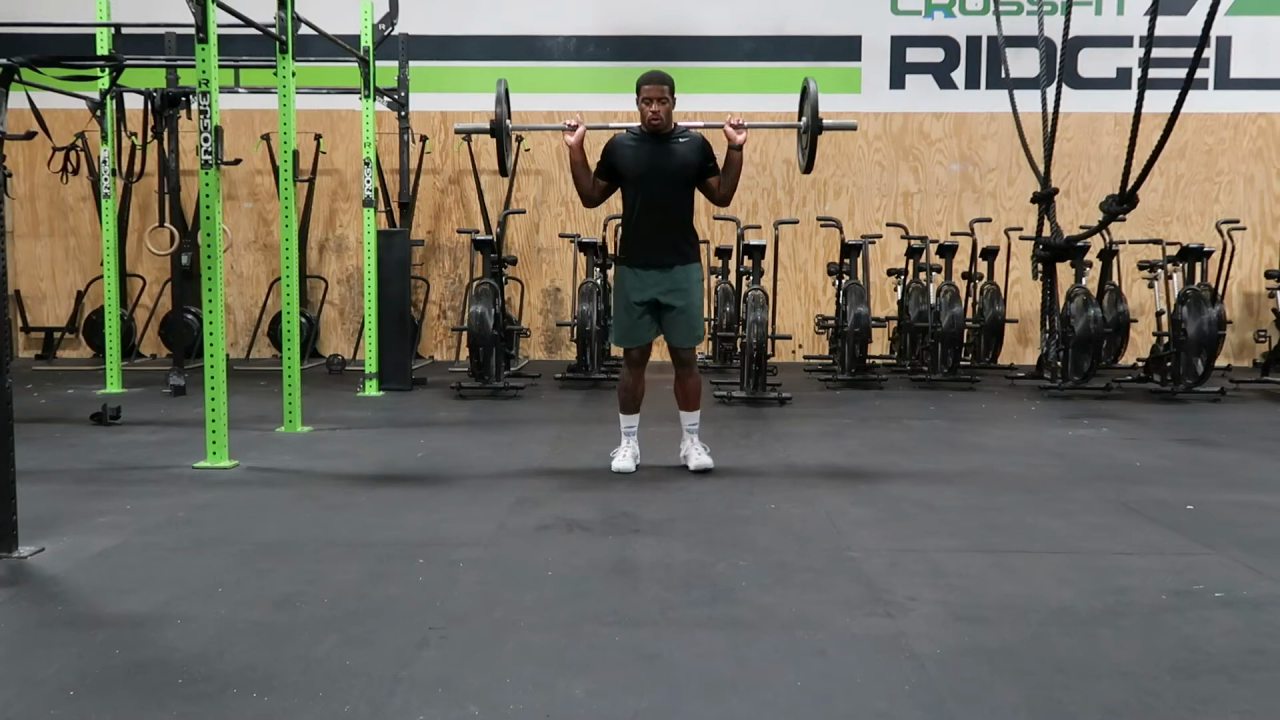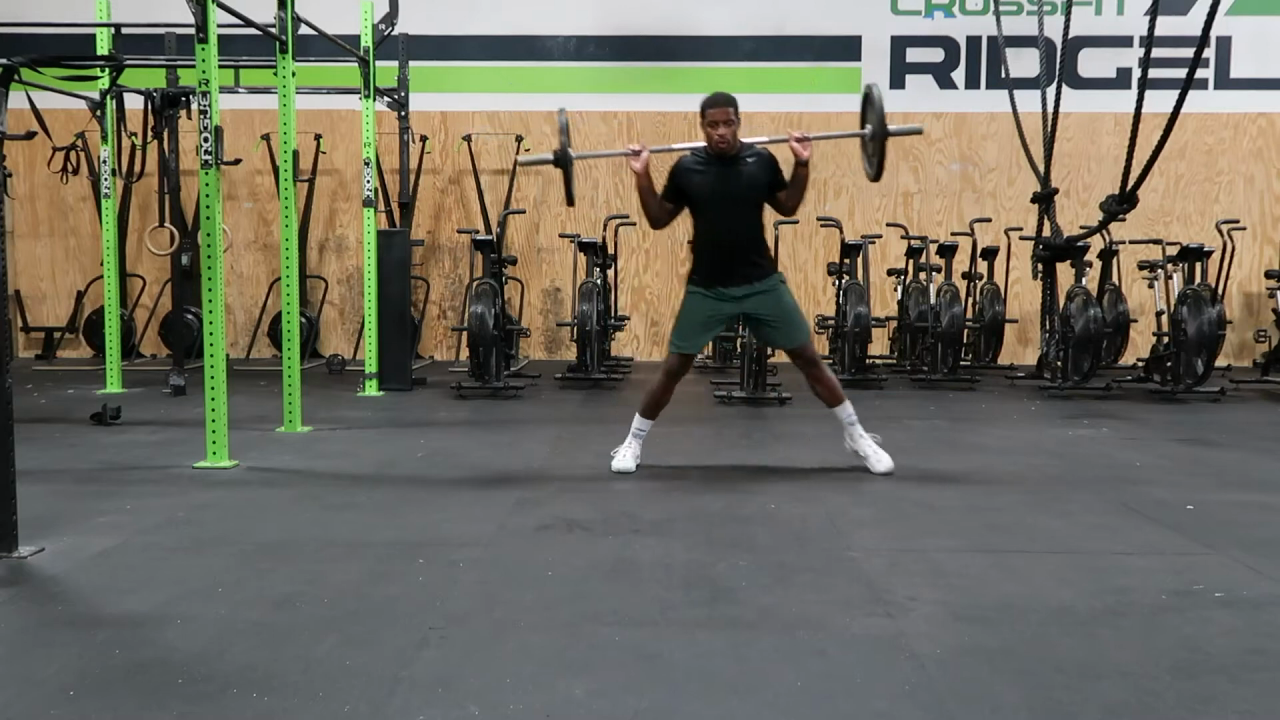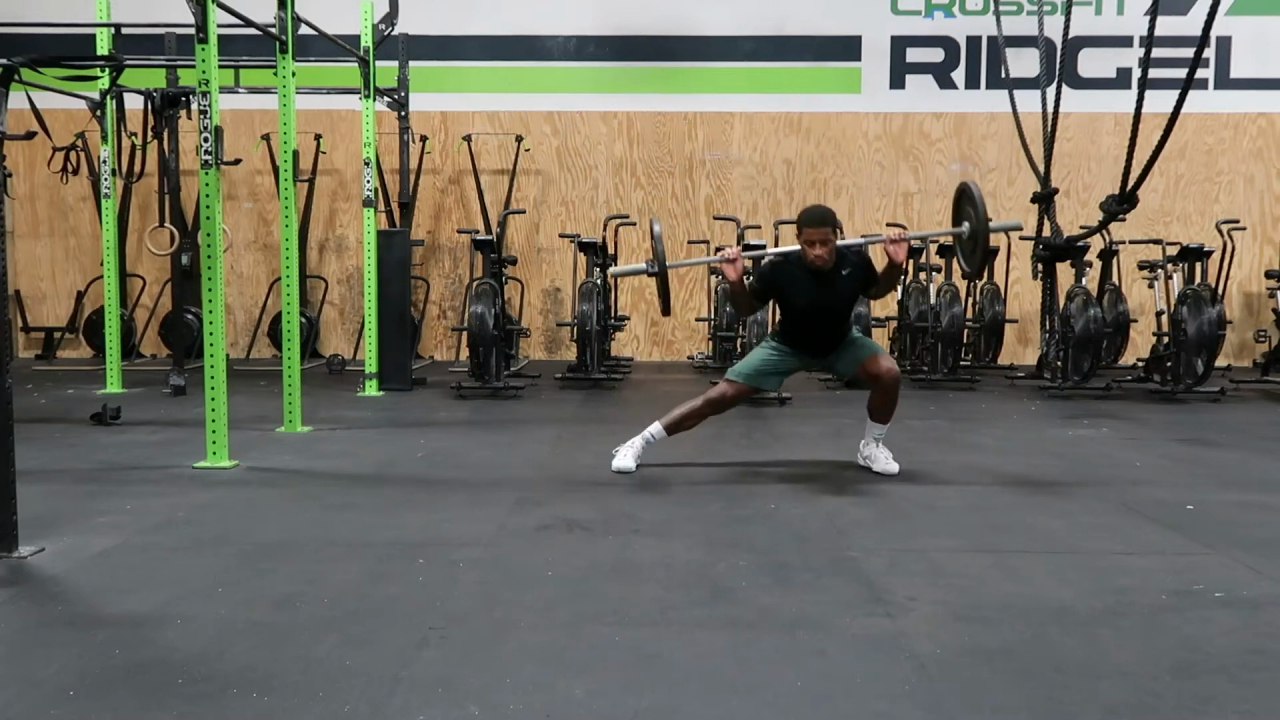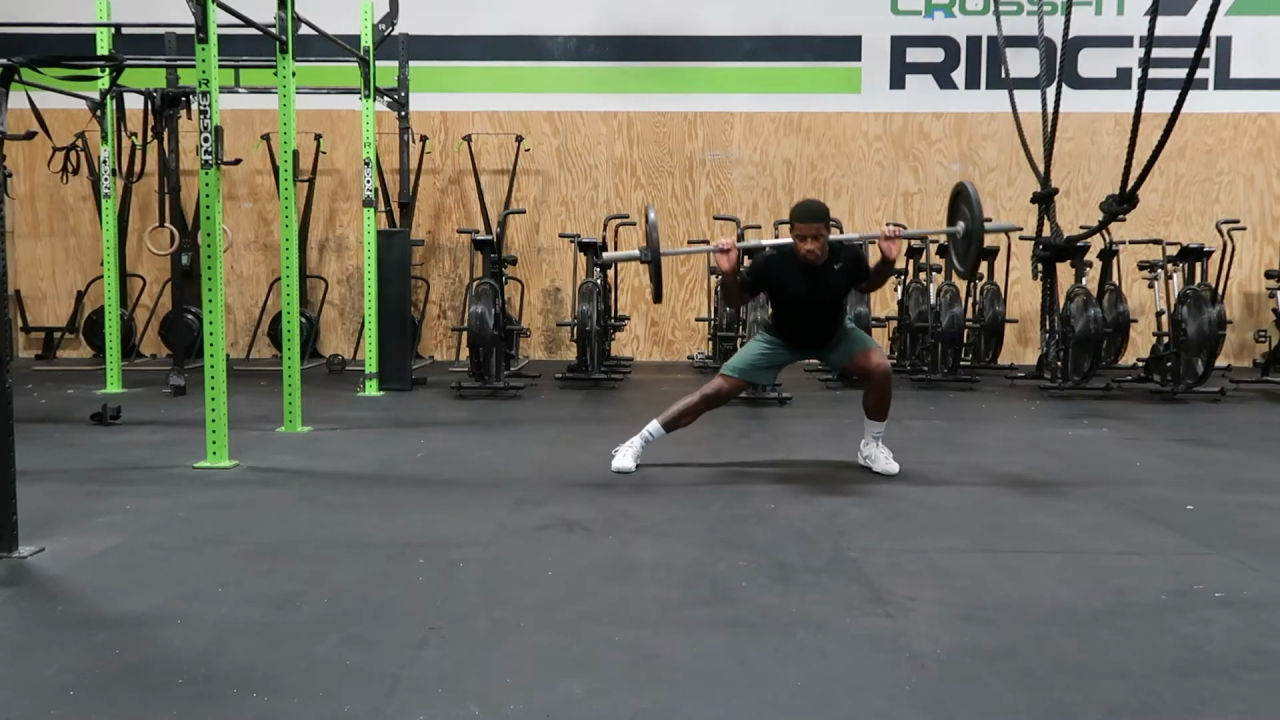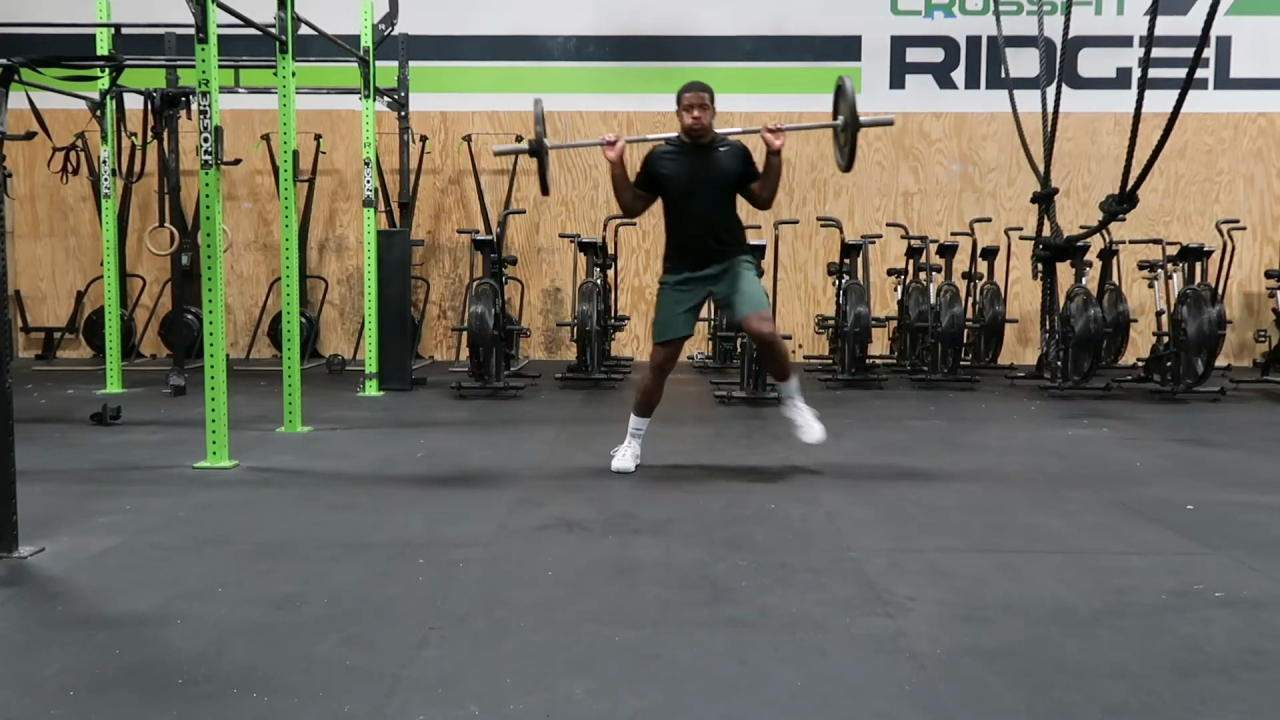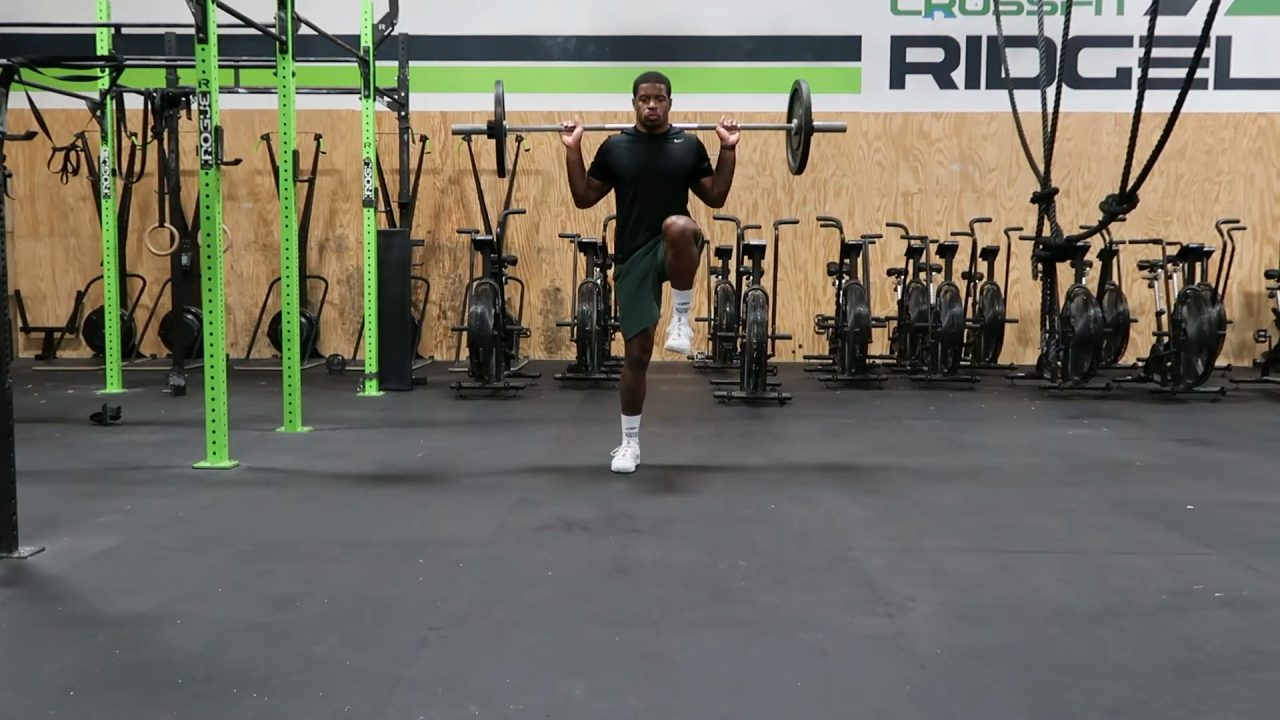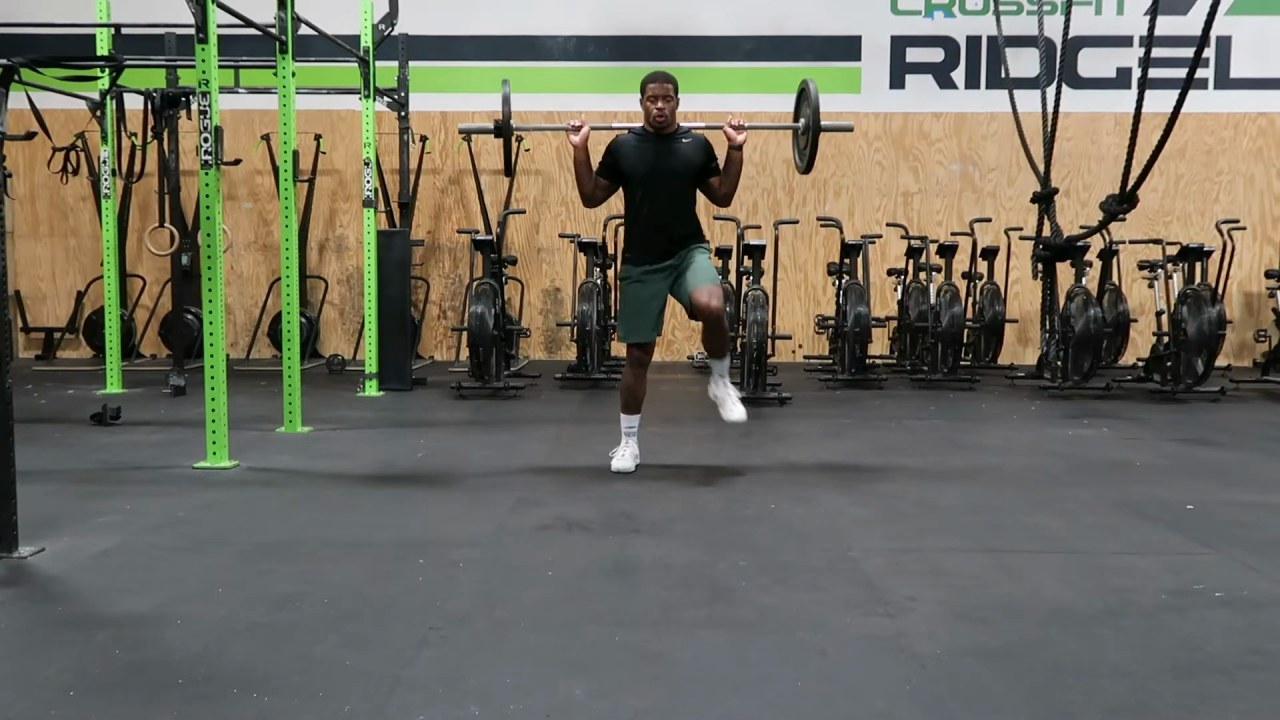
dt=0.5s
person 1, frame 1
left shoulder: (694, 144)
right shoulder: (620, 145)
left elbow: (722, 197)
right elbow: (591, 197)
left wrist: (735, 148)
right wrist: (575, 149)
left hip: (683, 267)
right hip: (633, 269)
left knee: (686, 356)
right knee: (634, 357)
left ankle: (692, 440)
right ankle: (628, 443)
person 1, frame 2
left shoulder: (761, 160)
right shoulder: (686, 167)
left elbow: (787, 207)
right elbow: (658, 220)
left wrist: (801, 163)
right wrist: (642, 174)
left hip: (761, 281)
right hip: (707, 287)
left knee: (807, 356)
right knee: (675, 366)
left ankle: (857, 436)
right ankle: (633, 443)
person 1, frame 3
left shoulder: (855, 262)
right shoulder: (779, 269)
left elbow: (877, 292)
right elbow: (745, 309)
left wrist: (895, 265)
right wrist: (735, 280)
left hip: (841, 343)
right hip: (787, 347)
left knee: (887, 373)
right knee: (720, 396)
left ankle: (872, 446)
right ankle: (637, 444)
person 1, frame 4
left shoulder: (848, 256)
right shoulder: (771, 262)
left elbow: (868, 285)
right elbow: (736, 301)
left wrist: (888, 261)
right wrist: (729, 272)
left hip: (834, 334)
right hip: (780, 338)
left knee: (879, 368)
right knee: (715, 391)
left ankle: (872, 446)
right ankle: (637, 443)
person 1, frame 5
left shoulder: (734, 151)
right shoulder: (660, 157)
left elbow: (764, 201)
right elbow: (631, 208)
left wrist: (774, 154)
right wrist: (616, 164)
left hip: (733, 264)
right hip: (680, 272)
left knee: (764, 333)
right knee: (661, 358)
left ankle: (795, 403)
right ankle: (632, 442)
person 1, frame 6
left shoulder: (688, 145)
right shoulder: (615, 147)
left elbow: (715, 198)
right elbow: (584, 198)
left wrist: (728, 148)
right wrist: (572, 149)
left hip: (674, 247)
right hip: (632, 257)
left knee: (679, 226)
right knee: (637, 353)
left ankle: (681, 319)
right ankle: (629, 442)
person 1, frame 7
left shoulder: (697, 144)
right shoulder: (622, 146)
left elbow: (723, 197)
right elbow: (591, 198)
left wrist: (736, 149)
right wrist: (580, 149)
left hip: (689, 251)
right hip: (642, 263)
left knee: (712, 308)
right knee: (638, 353)
left ankle: (721, 381)
right ankle: (628, 442)
